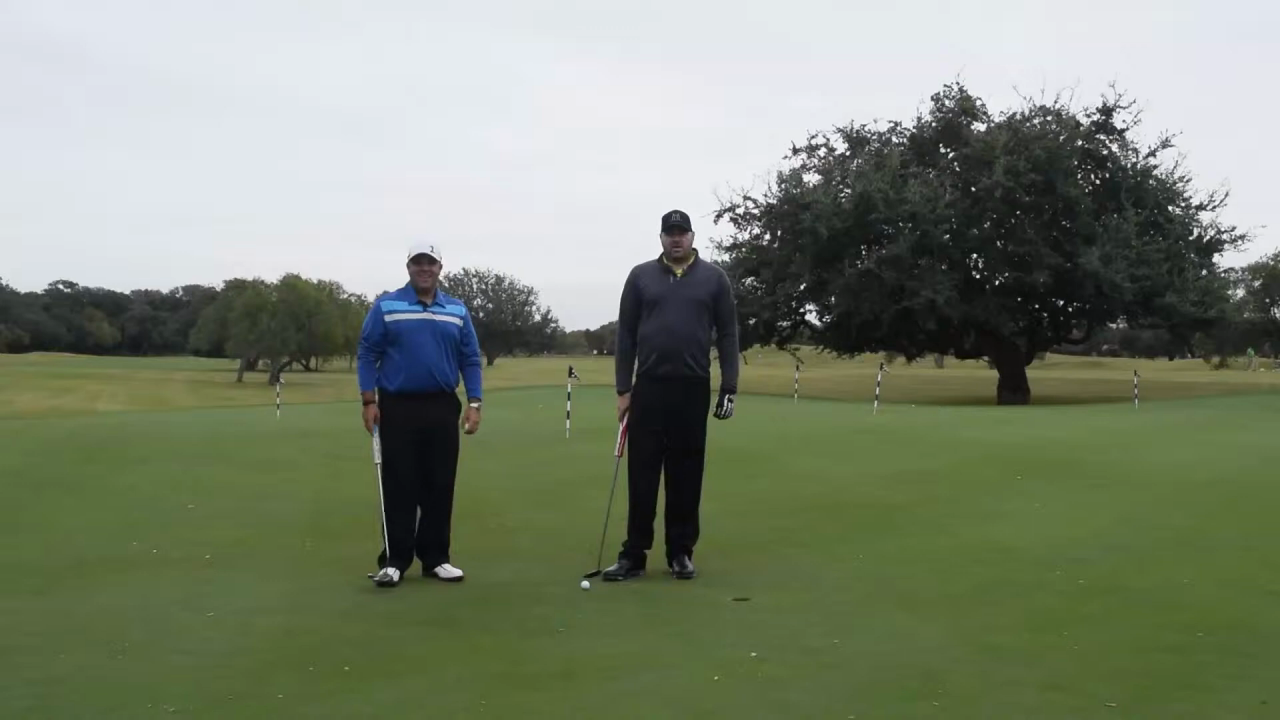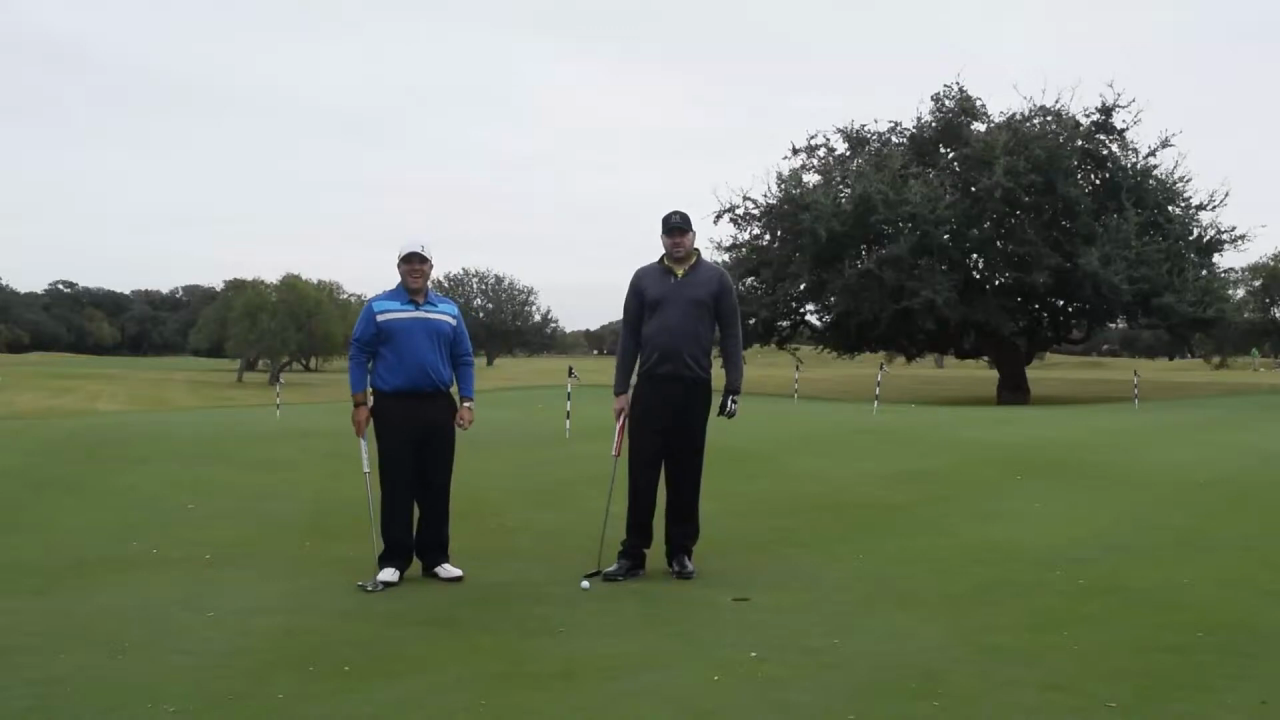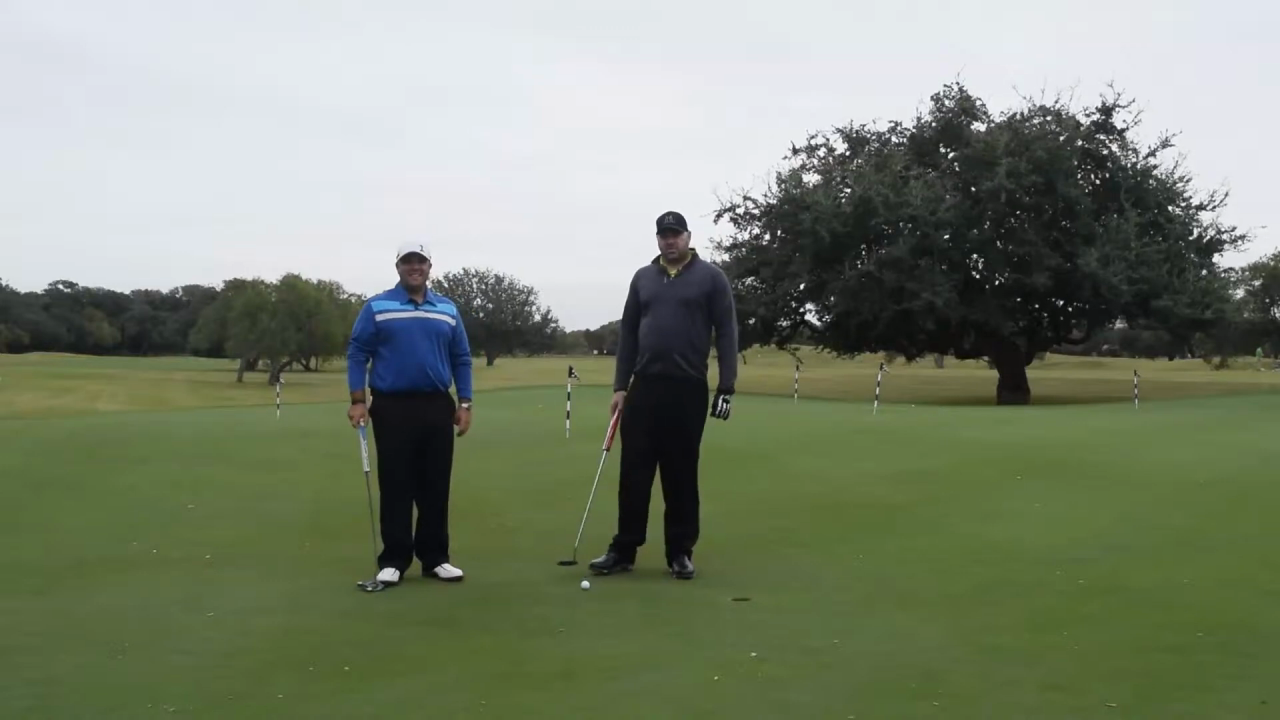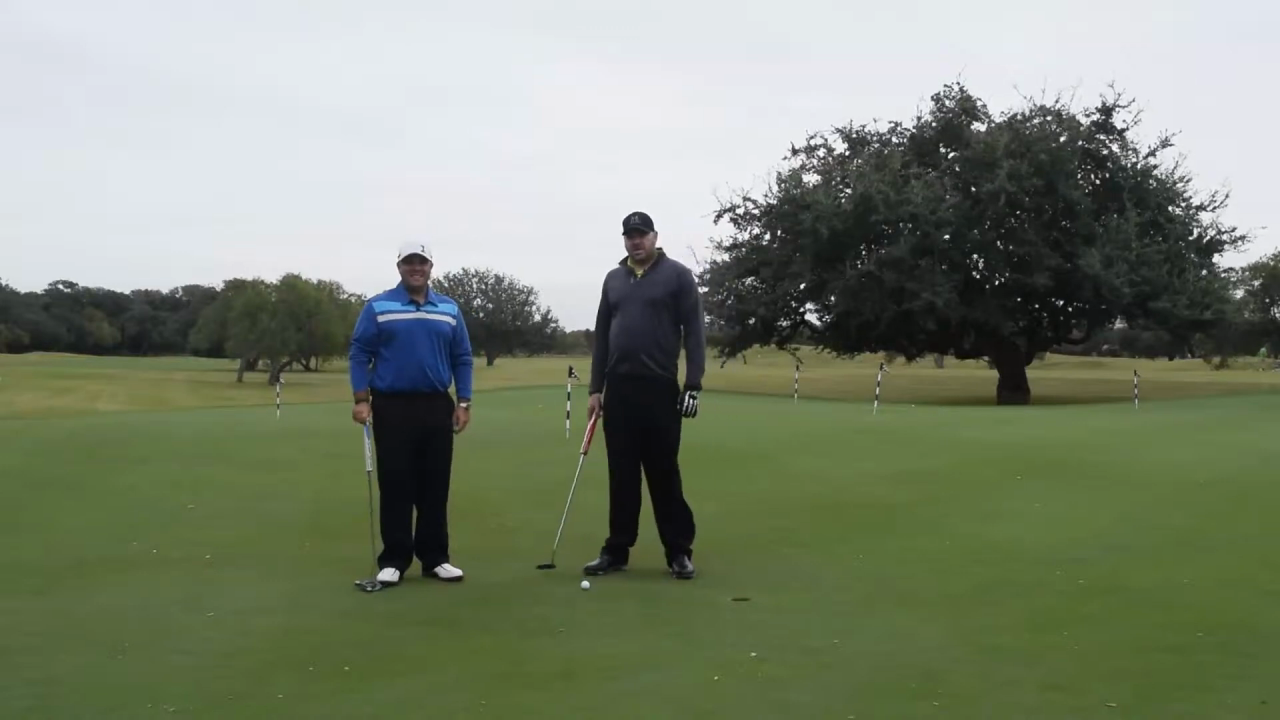
dt=0.5s
person 1, frame 1
left shoulder: (713, 278)
right shoulder: (641, 276)
left elbow: (727, 334)
right elbow: (626, 335)
left wrist: (729, 387)
right wrist: (623, 389)
left hip: (693, 388)
right hip: (649, 387)
left knee: (686, 474)
right knee: (642, 472)
left ankle: (681, 551)
right ankle: (634, 553)
person 1, frame 2
left shoulder: (715, 278)
right shoulder: (644, 278)
left elbow: (730, 335)
right elbow: (629, 335)
left wrist: (733, 387)
right wrist: (621, 389)
left hip: (694, 388)
right hip: (650, 387)
left knee: (685, 474)
right knee: (642, 472)
left ankle: (680, 551)
right ankle: (632, 554)
person 1, frame 3
left shoulder: (711, 277)
right shoulder: (643, 277)
left elbow: (726, 334)
right elbow: (628, 333)
left wrist: (726, 388)
right wrist: (620, 386)
left hip: (688, 389)
right hip: (644, 386)
left knee: (681, 473)
right knee: (634, 469)
left ankle: (680, 551)
right ankle: (623, 548)
person 1, frame 4
left shoulder: (677, 275)
right shoulder: (613, 279)
left elbow: (694, 332)
right elbow: (602, 336)
left wrist: (693, 384)
right wrist: (596, 388)
left hip: (660, 387)
right hip: (619, 388)
left knee: (664, 471)
right knee: (621, 472)
left ankle: (678, 550)
right ankle: (617, 549)
person 2, frame 1
left shoulder: (457, 310)
right shoulder: (385, 306)
left elbow: (470, 359)
right elbow: (367, 355)
left wrist: (474, 403)
right wrist: (369, 401)
left hip: (442, 407)
right hip: (398, 407)
left knee: (440, 486)
right knee: (399, 486)
left ankle: (436, 557)
right ankle: (394, 560)
person 2, frame 2
left shoulder: (449, 310)
right shoulder: (377, 307)
left elbow: (463, 359)
right elbow: (358, 356)
left wrist: (466, 402)
right wrist: (359, 403)
left hip: (438, 407)
right hip: (393, 407)
left knee: (436, 486)
right knee: (396, 486)
left ankle: (435, 558)
right ankle: (393, 560)
person 2, frame 3
left shoulder: (448, 310)
right shoulder: (376, 307)
left elbow: (462, 359)
right elbow: (357, 354)
left wrist: (464, 403)
right wrist: (358, 400)
left hip: (437, 407)
right hip: (392, 407)
left knee: (436, 487)
right knee: (395, 486)
left ankle: (435, 557)
right ankle: (394, 560)
person 2, frame 4
left shoulder: (449, 309)
right shoulder: (377, 307)
left elbow: (462, 358)
right elbow: (359, 354)
left wrist: (463, 402)
right wrist: (361, 399)
left hip: (436, 406)
right hip: (392, 406)
left knee: (435, 486)
right knee: (395, 486)
left ankle: (435, 557)
right ankle: (394, 560)
